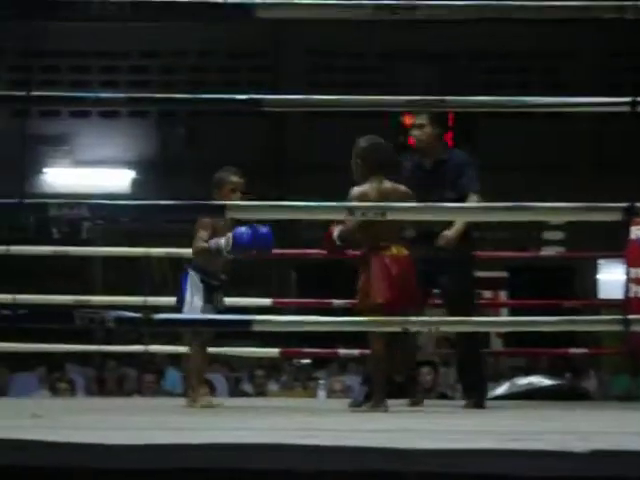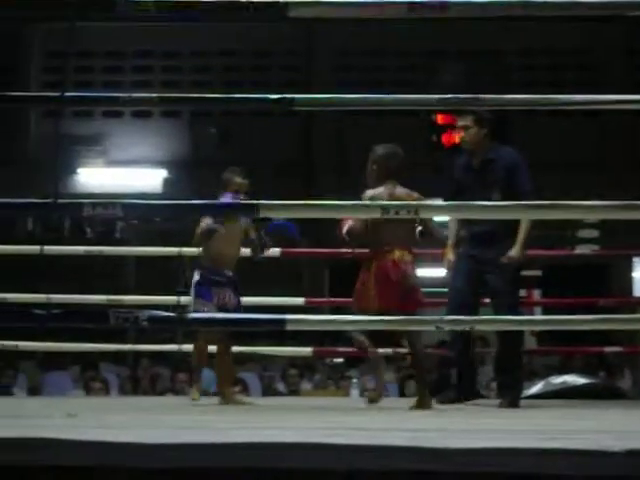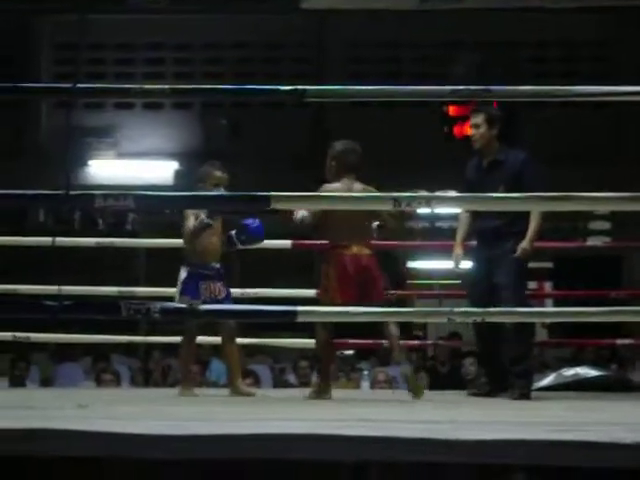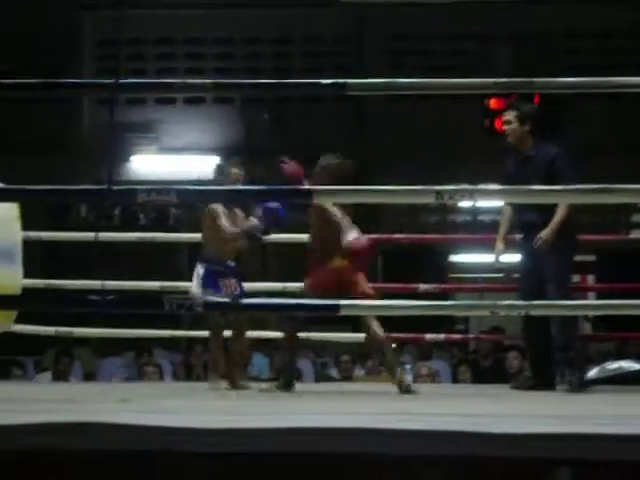
dt=0.3s
person 1, frame 1
left shoulder: (460, 160)
right shoulder: (410, 166)
left elbow: (473, 201)
left wrist: (456, 230)
left hip: (453, 250)
right hip: (419, 249)
left knee: (463, 318)
left ankle: (474, 390)
person 1, frame 2
left shoulder: (510, 159)
right shoulder: (461, 165)
left elbow: (527, 204)
left wrist: (519, 245)
right wrist: (450, 248)
left hip: (502, 249)
right hip: (471, 249)
left knee: (506, 318)
right knee: (458, 313)
left ankle: (509, 390)
right ankle: (464, 385)
person 1, frame 3
left shoulder: (518, 161)
right shoulder: (473, 167)
left wrist: (529, 239)
right wrist: (459, 243)
left hip: (510, 246)
right hip: (483, 247)
left knee: (513, 310)
right knee: (480, 311)
left ankle: (520, 381)
right ankle: (496, 378)
person 1, frame 4
left shoulder: (551, 154)
right shoulder: (513, 162)
left wrist: (551, 230)
right wrist: (500, 238)
left hip: (555, 239)
right hip: (529, 241)
left knee: (559, 298)
right knee: (531, 305)
left ankle: (574, 368)
right ankle: (541, 373)
person 2, frame 1
left shoulder: (358, 193)
right shoulder: (404, 192)
left elbow: (350, 232)
left wrist: (336, 234)
left hip: (376, 262)
right hip: (402, 260)
left knee: (376, 330)
left ankle: (379, 397)
person 2, frame 2
left shoulder: (371, 195)
right shoulder: (414, 198)
left elbow: (360, 232)
right elbow: (434, 232)
left wrist: (347, 228)
left hip: (380, 265)
right hip: (406, 265)
right knee: (412, 330)
left ankle: (381, 373)
right ankle: (425, 394)
person 2, frame 3
left shoulder: (328, 190)
right shoulder: (371, 193)
left elbow: (314, 223)
right elbow: (387, 224)
left wrist: (300, 214)
left hip: (341, 259)
right hip: (366, 258)
left knee: (324, 320)
left ankle: (323, 386)
right ankle: (405, 369)
person 2, frame 4
left shoulder: (321, 203)
right shoulder: (325, 199)
left elbow: (341, 219)
left wrist: (351, 237)
right wrist: (298, 178)
left hip: (327, 270)
right hip: (346, 269)
right knee: (369, 321)
left ankle: (287, 379)
right ankle: (397, 377)
person 3, frame 1
left shoulder: (232, 220)
right shoulder: (209, 218)
left elbow: (234, 250)
right elbow: (197, 249)
left wrist: (253, 242)
right wrist: (222, 245)
left hip: (216, 281)
right hip: (199, 279)
left knee: (205, 337)
right knee: (201, 336)
left ankle: (195, 390)
right ankle: (195, 392)
person 3, frame 2
left shoulder: (244, 222)
right shoulder: (212, 214)
left elbow: (257, 250)
right elbow: (198, 239)
right wrist: (215, 222)
left hip: (229, 282)
right hip: (207, 279)
left knee: (225, 338)
right knee: (206, 332)
left ankle: (227, 391)
right ankle: (195, 384)
person 3, frame 3
left shoulder: (217, 214)
right shoulder: (192, 210)
right elbow: (188, 239)
left wrist: (237, 237)
right wrist: (205, 219)
left hip: (216, 275)
right hip: (195, 275)
left knee: (229, 328)
right knee: (191, 330)
left ankle: (236, 382)
right ankle: (187, 384)
person 3, frame 4
left shoulder: (238, 213)
right shoulder: (215, 209)
left elbow: (241, 245)
right elbow: (228, 235)
left wrist: (255, 224)
right wrist: (254, 225)
left hip: (230, 272)
right hip: (210, 272)
left knee: (240, 325)
right knee: (217, 323)
left ankle: (236, 376)
right ankle: (215, 373)
